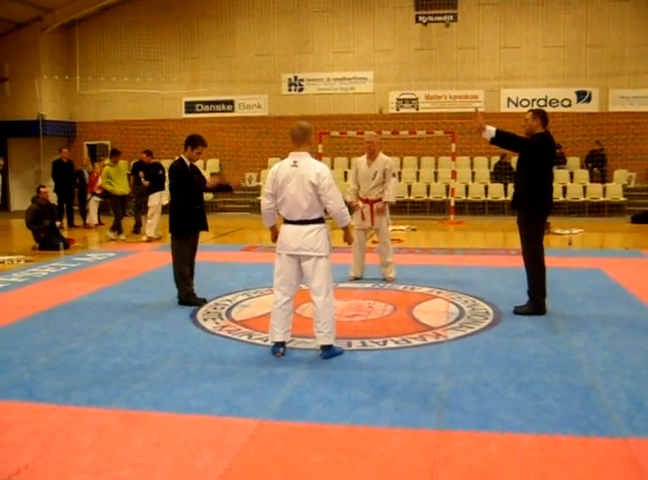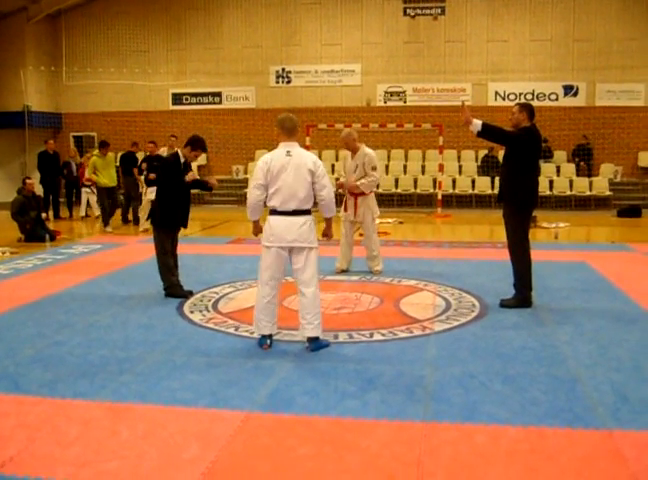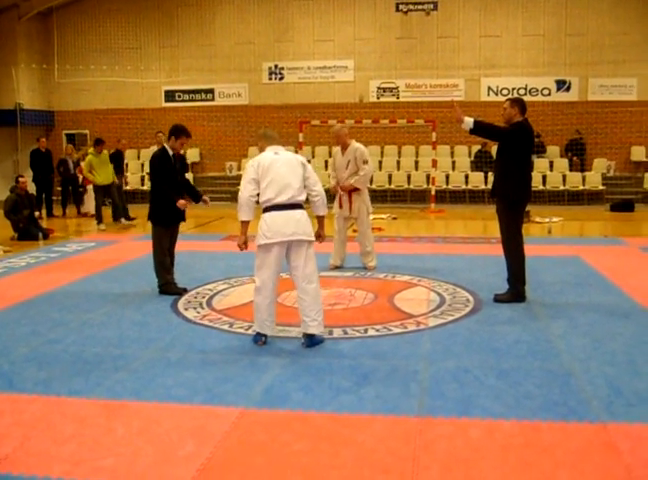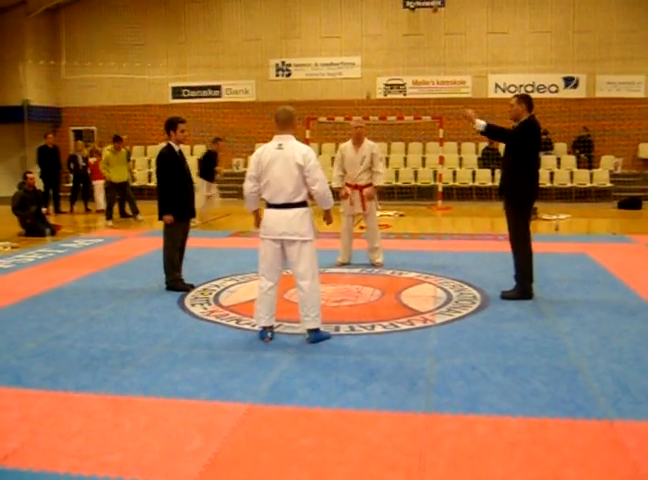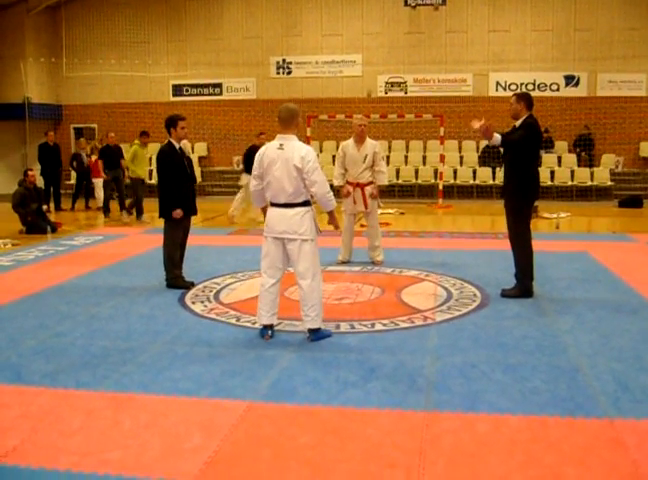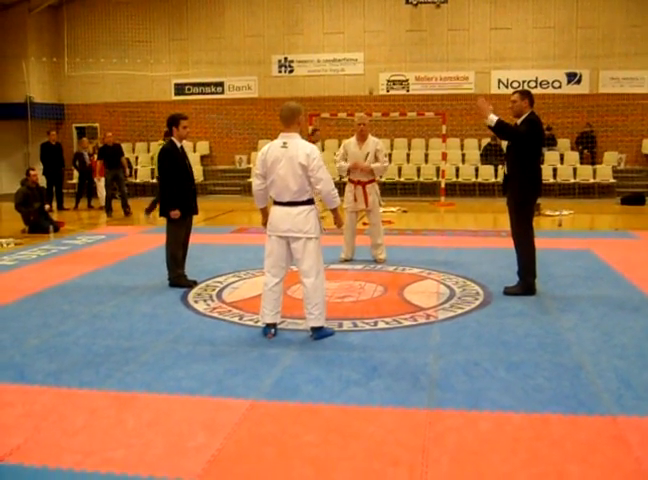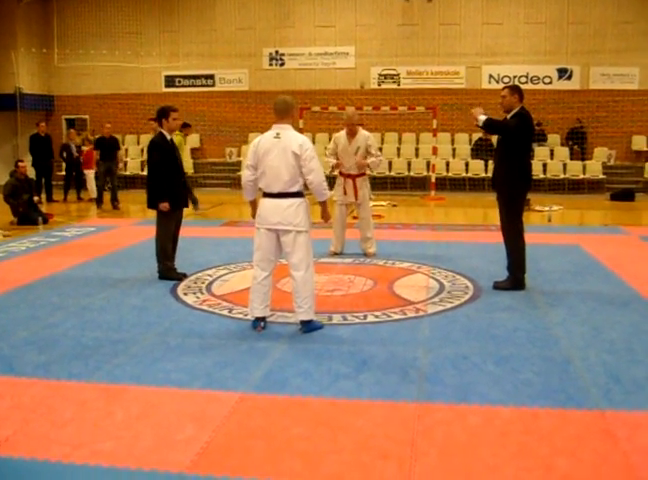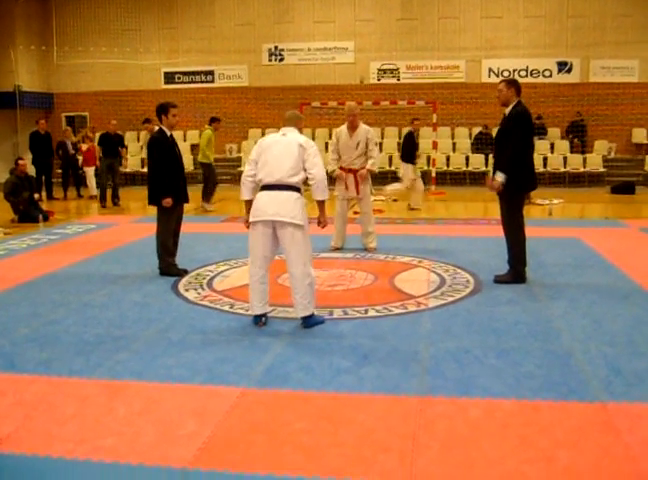
dt=0.4s
person 1, frame 1
left shoulder: (277, 169)
right shoulder: (319, 169)
left elbow: (267, 205)
right elbow: (335, 204)
left wrist: (273, 229)
right wrist: (347, 230)
left hip: (288, 235)
right hip: (314, 235)
left knee: (283, 290)
right knee: (321, 291)
left ankle: (278, 342)
right ankle: (326, 344)
person 1, frame 2
left shoulder: (267, 160)
right shoulder: (312, 160)
left elbow: (255, 197)
right elbow: (326, 196)
left wrist: (255, 223)
right wrist: (328, 224)
left hip: (275, 225)
right hip: (303, 225)
left knee: (268, 282)
right knee: (308, 284)
left ankle: (265, 335)
right ankle: (313, 337)
person 1, frame 3
left shoulder: (256, 162)
right shoulder: (298, 159)
left elbow: (247, 197)
right elbow: (317, 193)
left wrist: (243, 232)
right wrist: (321, 226)
left hip: (271, 222)
right hip: (299, 220)
left knee: (266, 281)
right knee: (307, 279)
left ankle: (262, 332)
right ankle: (310, 333)
person 1, frame 4
left shoulder: (261, 153)
right shoulder: (304, 151)
left elbow: (250, 189)
right elbow: (320, 187)
left wrist: (256, 215)
right wrist: (328, 211)
left hip: (271, 219)
right hip: (298, 219)
left knee: (268, 276)
right knee: (306, 276)
left ankle: (266, 327)
right ankle: (313, 329)
person 1, frame 5
left shoulder: (264, 152)
right shoulder: (304, 151)
left elbow: (255, 188)
right elbow: (319, 188)
right wrist: (332, 214)
left hip: (274, 217)
right hip: (299, 218)
left knee: (270, 273)
right knee: (308, 275)
left ankle: (266, 325)
right ankle: (314, 327)
person 1, frame 6
left shoulder: (266, 150)
right shoulder: (308, 149)
left elbow: (258, 187)
right elbow: (324, 186)
left wrist: (264, 213)
right wrist: (336, 212)
left hip: (278, 216)
right hip: (303, 216)
left knee: (273, 272)
right knee: (311, 273)
left ankle: (269, 324)
right ankle: (317, 325)
person 1, frame 7
left shoulder: (258, 142)
right shoulder: (301, 142)
left elbow: (248, 178)
right elbow: (316, 178)
left wrist: (253, 205)
right wrist: (324, 207)
left hip: (267, 207)
right hip: (293, 208)
left knee: (262, 265)
right knee: (301, 267)
left ankle: (258, 317)
right ankle: (306, 319)
person 1, frame 8
left shoulder: (264, 141)
right shoulder: (305, 142)
left elbow: (248, 176)
right elbow: (317, 177)
left wrist: (247, 210)
right wrist: (322, 212)
left hip: (263, 202)
right hip: (289, 203)
left knee: (259, 263)
right knee: (299, 263)
left ankle: (259, 313)
right ankle: (306, 315)
person 2, frame 1
left shoulder: (543, 141)
right shoulder: (537, 142)
left elbow: (517, 143)
right elbow: (518, 144)
left wrist: (486, 129)
right wrist: (487, 130)
left hip: (535, 205)
right hip: (531, 203)
left knee: (532, 253)
right knee: (532, 252)
left ankle: (537, 302)
right ankle: (537, 300)
person 2, frame 2
left shoulder: (529, 134)
right shoulder: (524, 135)
left elbow: (504, 136)
right elbow: (504, 137)
left wrist: (473, 123)
right wrist: (474, 123)
left hip: (520, 198)
right hip: (518, 197)
left knee: (518, 246)
right knee: (518, 246)
left ankle: (523, 296)
right ankle: (523, 293)
person 2, frame 3
left shoulder: (521, 129)
right shoulder: (516, 130)
left elbow: (497, 132)
right elbow: (497, 134)
left wrist: (465, 121)
right wrist: (465, 121)
left hip: (513, 193)
right hip: (510, 192)
left knee: (512, 241)
right knee: (512, 241)
left ankle: (516, 290)
right ankle: (516, 288)
person 2, frame 4
left shoulder: (530, 126)
right shoulder: (524, 127)
left elbow: (507, 134)
right elbow: (506, 135)
left wrist: (478, 122)
right wrist: (478, 122)
left hip: (521, 191)
right hip: (517, 190)
left knee: (520, 238)
right knee: (519, 238)
left ankle: (524, 287)
right ankle: (524, 285)
person 2, frame 5
left shoulder: (530, 126)
right shoulder: (522, 126)
left elbow: (515, 142)
right elbow: (508, 140)
left wrist: (492, 136)
right wrist: (488, 133)
left hip: (522, 190)
right hip: (517, 189)
left knee: (520, 237)
right knee: (519, 237)
left ankle: (524, 286)
right ankle: (524, 283)
person 2, frame 6
left shoulder: (532, 123)
right shoulder: (524, 123)
left elbow: (513, 133)
right elbow: (506, 133)
left wrist: (491, 117)
right wrist: (490, 117)
left hip: (524, 187)
right hip: (518, 186)
left knee: (523, 235)
right knee: (521, 234)
left ankle: (526, 283)
right ankle: (526, 281)
person 2, frame 7
left shoulder: (522, 117)
right shoulder: (512, 118)
left elbow: (503, 128)
right elbow: (499, 127)
left wrist: (481, 118)
right wrist: (481, 118)
left hip: (514, 182)
right hip: (509, 181)
left knee: (512, 230)
right knee: (511, 229)
left ankle: (516, 278)
right ankle: (516, 276)
person 2, frame 8
left shoulder: (519, 114)
right shoulder: (513, 114)
left elbow: (516, 148)
left wrist: (501, 176)
right wrist: (496, 174)
left hip: (514, 179)
right hip: (510, 179)
left knee: (513, 224)
right knee: (512, 224)
left ankle: (517, 271)
right ankle: (516, 269)
person 3, frame 1
left shoulder: (192, 168)
right shoulder: (176, 168)
left elbow: (203, 186)
right elbow: (184, 190)
right wrist: (205, 185)
left hip: (193, 220)
right hip: (182, 222)
left knee: (189, 259)
right knee: (182, 260)
left ankle: (188, 292)
right ankle: (185, 295)
person 3, frame 2
left shoulder: (185, 164)
right shoulder: (168, 162)
left elbow: (191, 182)
right elbow: (164, 185)
left wrist: (208, 184)
right wrist: (184, 180)
left hip: (175, 215)
right hip: (163, 215)
left knee: (171, 252)
right knee: (165, 252)
left ankle: (174, 285)
right ankle: (171, 287)
person 3, frame 3
left shoulder: (174, 157)
right shoulder: (158, 157)
left elbow: (182, 181)
right elbow: (159, 186)
left wrist: (199, 196)
right wrist: (176, 200)
left hip: (173, 211)
right hip: (162, 212)
left knee: (169, 249)
right knee: (161, 249)
left ankle: (168, 282)
right ankle: (165, 284)
person 3, frame 4
left shoulder: (178, 153)
right shoulder: (165, 155)
right elbow: (164, 186)
left wrist: (189, 208)
right wrist: (166, 211)
left hip: (183, 208)
right hip: (174, 210)
left knee: (180, 246)
right knee: (172, 246)
left ankle: (177, 278)
right ankle: (172, 280)
person 3, frame 5
left shoulder: (180, 151)
right shoulder: (165, 152)
right elbow: (166, 183)
left wrist: (186, 204)
right wrist: (174, 207)
left hip: (184, 205)
right hip: (175, 206)
left knee: (181, 243)
right knee: (172, 243)
left ankle: (177, 276)
right ankle: (173, 278)
person 3, frame 6
left shoulder: (180, 149)
right shoulder: (167, 151)
right elbow: (167, 182)
left wrist: (190, 204)
right wrist: (173, 207)
left hip: (185, 204)
right hip: (177, 205)
left knee: (183, 242)
right knee: (175, 242)
left ankle: (180, 275)
right ankle: (175, 277)
person 3, frame 7
left shoulder: (169, 142)
right shoulder: (157, 143)
right elbow: (156, 174)
left wrist: (183, 194)
right wrist: (162, 199)
left hip: (176, 197)
right hip: (166, 198)
left knee: (172, 234)
right knee: (165, 234)
left ankle: (169, 268)
right ankle: (165, 270)
person 3, frame 8
left shoulder: (169, 138)
right shoulder: (157, 139)
right elbow: (158, 170)
right wrist: (165, 195)
left hip: (176, 193)
right hip: (167, 194)
left knee: (174, 230)
right knee: (165, 230)
left ankle: (170, 263)
right ankle: (166, 265)
person 4, frame 1
left shoulder: (386, 162)
right shoulder: (359, 162)
left elbow: (391, 184)
right elbow: (353, 183)
left wrist: (384, 202)
right wrist: (353, 199)
left hip: (378, 206)
right hip: (361, 205)
left knee: (384, 240)
right knee: (358, 241)
left ankle: (388, 272)
right ankle: (356, 272)
person 4, frame 2
left shoulder: (368, 154)
right shoulder: (349, 156)
left elbow: (374, 177)
left wrist: (357, 186)
right wrist: (342, 183)
left hip: (364, 199)
right hip: (350, 199)
left knee: (370, 234)
right knee: (346, 233)
left ankle: (375, 265)
right ankle: (343, 264)
person 4, frame 3
left shoulder: (359, 149)
right shoulder: (336, 152)
left elbow: (366, 172)
left wrist: (351, 185)
right wrist: (334, 183)
left hip: (358, 195)
right hip: (342, 195)
left knee: (364, 229)
right knee: (339, 230)
left ankle: (369, 261)
right ankle: (337, 260)
person 4, frame 4
left shoulder: (372, 147)
right shoulder: (343, 148)
left elbow: (378, 169)
right elbow: (338, 170)
left wrist: (374, 188)
right wrist: (340, 188)
left hip: (366, 191)
right hip: (349, 191)
left knee: (372, 226)
right knee: (346, 226)
left ankle: (376, 257)
right ankle: (344, 257)
person 4, frame 5
left shoulder: (374, 145)
right shoulder: (345, 146)
left elbow: (380, 168)
right elbow: (339, 168)
left wrist: (377, 187)
right wrist: (342, 186)
left hip: (368, 189)
right hip: (350, 189)
left knee: (373, 224)
right knee: (347, 224)
left ankle: (376, 256)
right ankle: (344, 255)
person 4, frame 6
left shoulder: (376, 143)
right shoulder: (347, 144)
left elbow: (384, 164)
right elbow: (338, 163)
left wrist: (370, 167)
right wrist: (349, 166)
left hip: (370, 187)
right hip: (352, 188)
left knee: (375, 222)
right knee: (349, 222)
left ankle: (379, 254)
right ankle: (347, 254)
person 4, frame 7
left shoulder: (367, 137)
right shoulder: (337, 137)
left elbow: (377, 157)
right elbow: (329, 154)
left wrist: (367, 163)
right wrist: (334, 163)
left hip: (360, 181)
right hip: (342, 181)
left knee: (365, 216)
right knee: (339, 216)
left ankle: (369, 247)
right ankle: (337, 247)
person 4, frame 8
left shoulder: (367, 131)
right shoulder: (338, 132)
left elbow: (373, 154)
right elbow: (333, 153)
left wrist: (367, 169)
right wrist: (335, 170)
left hip: (361, 175)
right hip: (343, 175)
left knee: (366, 210)
right knee: (340, 210)
left ankle: (369, 242)
right ankle: (337, 242)
